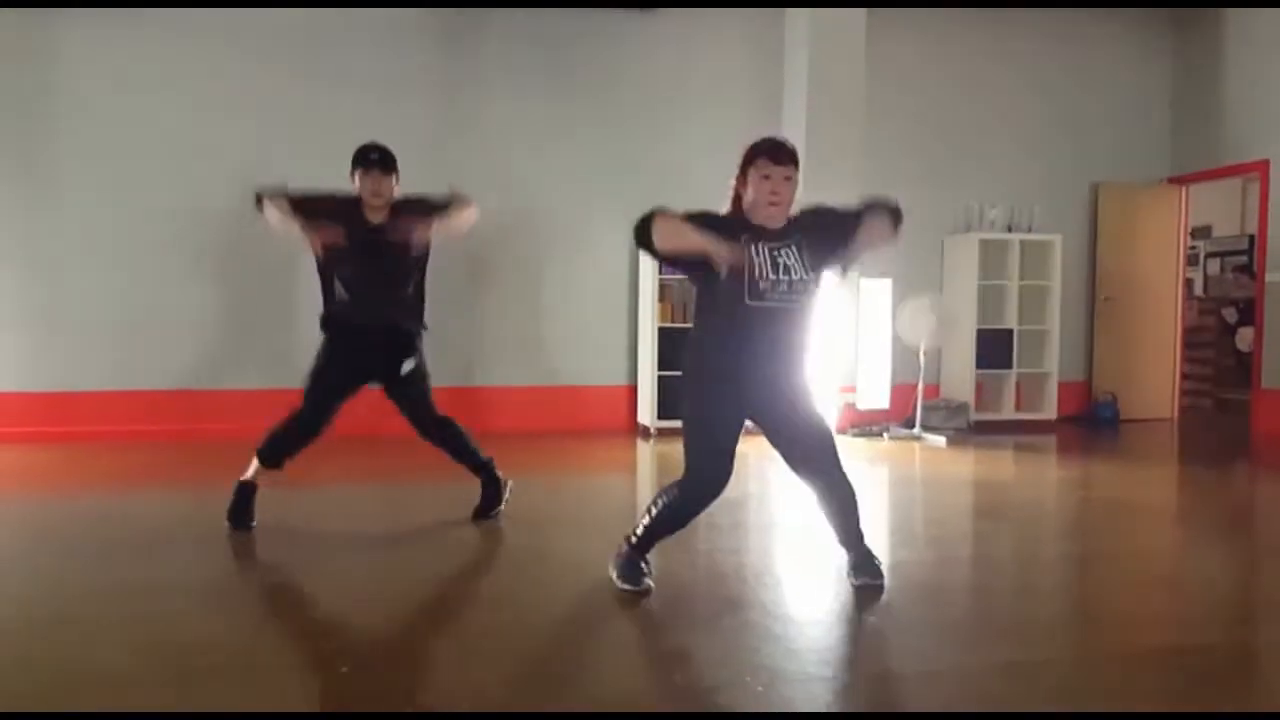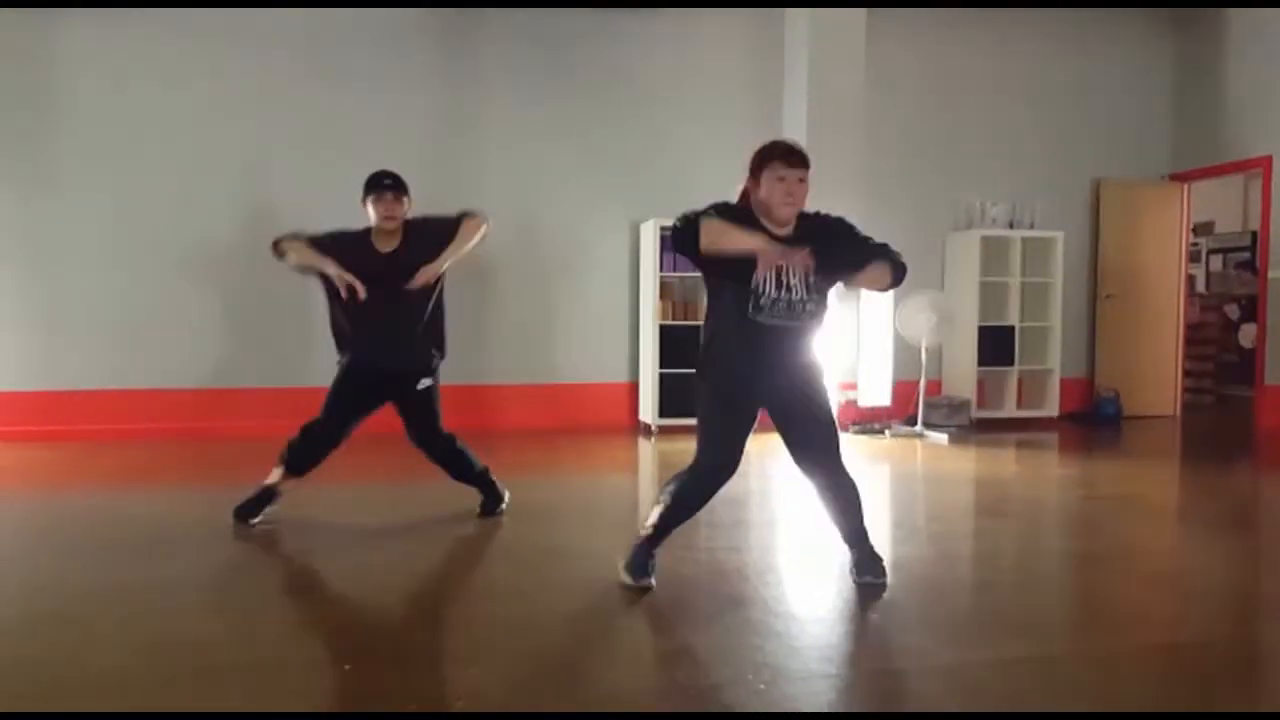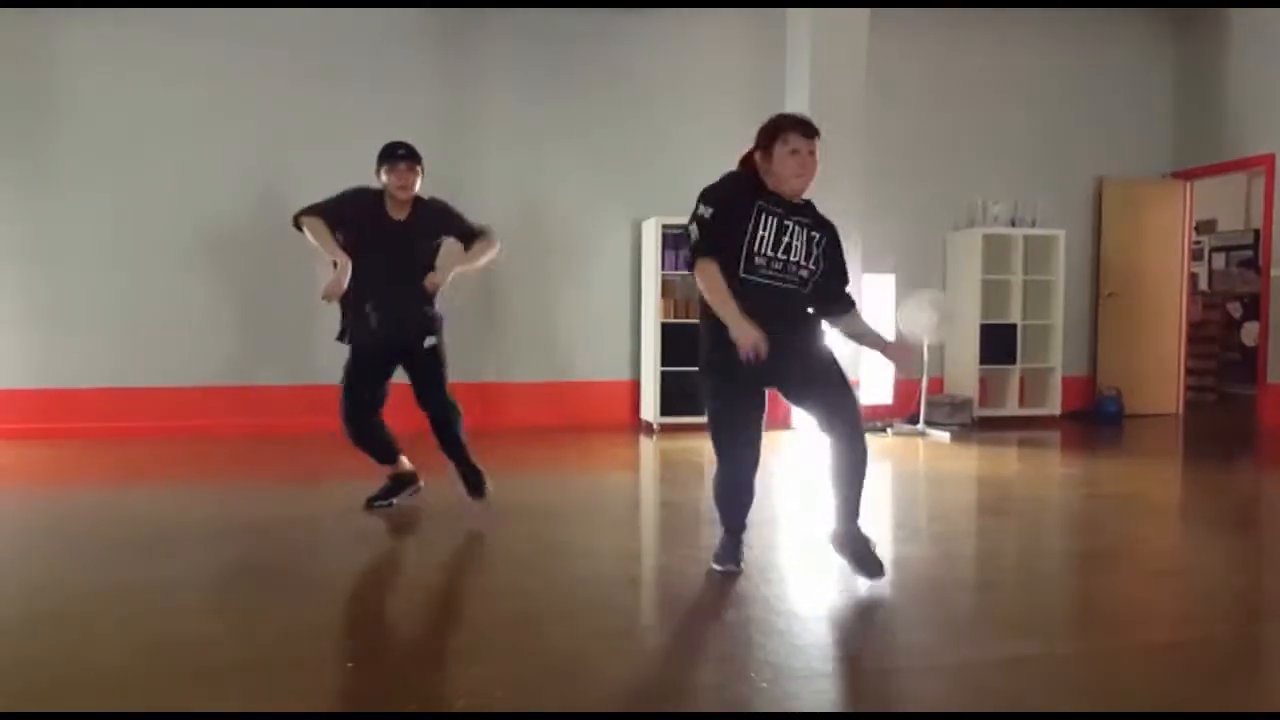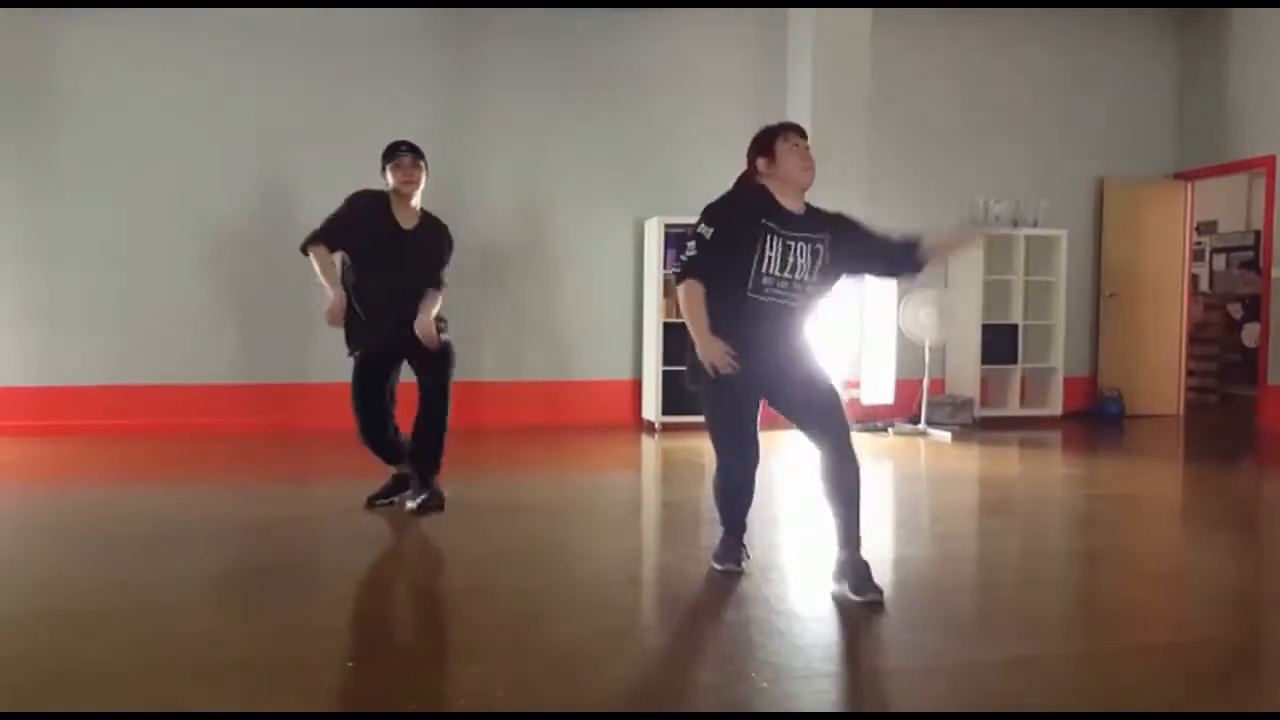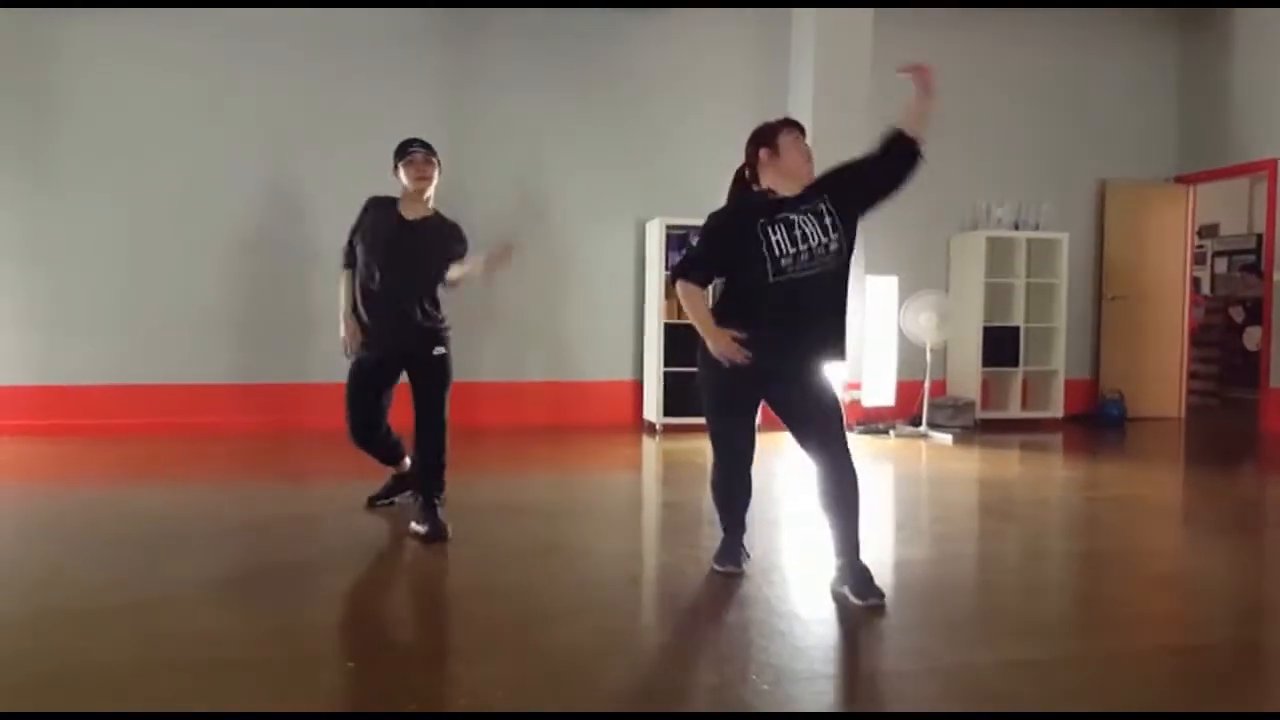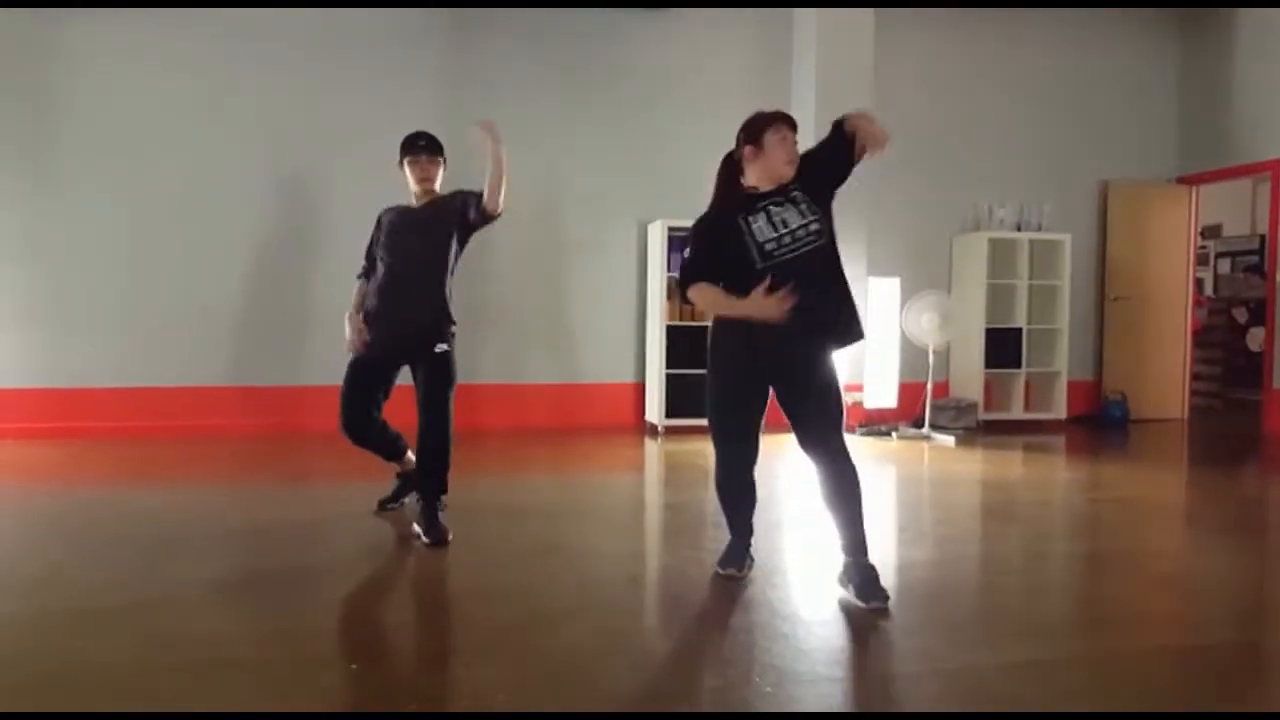
dt=0.2s
person 1, frame 1
left shoulder: (814, 227)
right shoulder: (719, 232)
left elbow: (882, 217)
right elbow: (652, 230)
left wrist: (870, 234)
right wrist: (710, 247)
left hip: (782, 384)
right hip: (716, 380)
left knee: (826, 473)
right knee: (704, 481)
left ankle: (860, 553)
right ankle: (633, 549)
person 1, frame 2
left shoulder: (828, 233)
right shoulder: (729, 224)
left elbow: (891, 266)
right elbow: (687, 231)
left wrist: (863, 277)
right wrist: (760, 244)
left hip: (795, 373)
right hip: (731, 371)
left knee: (827, 468)
right knee: (712, 468)
left ankle: (862, 549)
right ankle: (646, 542)
person 1, frame 3
left shoulder: (821, 227)
right shoulder: (732, 195)
left elbow: (837, 307)
right elbow: (703, 257)
left wrist: (881, 345)
right wrist: (736, 323)
left hip: (799, 346)
right hip: (731, 347)
left knee: (847, 426)
right knee: (737, 454)
left ankle: (847, 530)
right ankle: (731, 537)
person 1, frame 4
left shoulder: (833, 229)
right shoulder: (734, 212)
left elbow: (896, 256)
right elbow: (691, 273)
left wrist: (961, 236)
right wrist: (702, 338)
left hip: (787, 355)
right hip: (726, 359)
left knee: (838, 448)
right knee: (737, 459)
left ankle: (850, 560)
right ankle: (732, 538)
person 1, frame 5
left shoulder: (835, 195)
right shoulder: (735, 219)
left elbow: (897, 155)
right elbow: (689, 278)
left wrist: (923, 97)
right wrist: (709, 333)
left hip: (800, 361)
right hip: (733, 356)
left knee: (833, 455)
right knee: (733, 457)
left ankle: (849, 564)
right ankle: (732, 540)
person 1, frame 6
left shoulder: (811, 181)
right shoulder: (720, 219)
left elbow: (847, 139)
right elbow: (693, 286)
left wrist: (863, 128)
right wrist: (745, 306)
left hip: (806, 353)
right hip: (740, 353)
left knee: (831, 454)
right knee: (734, 458)
left ankle: (857, 562)
right ankle: (740, 543)
person 2, frame 1
left shoulder: (415, 212)
right shoulder: (333, 211)
left elbow: (467, 209)
right elbow: (269, 202)
left wrist: (435, 230)
right wrist: (301, 229)
left hip: (399, 338)
right hip: (347, 335)
left knee: (425, 419)
right knee: (314, 416)
left ankle: (491, 478)
right ankle: (250, 482)
person 2, frame 2
left shoulder: (426, 235)
right shoulder: (346, 245)
left elbow: (476, 221)
right elbow: (285, 246)
left wrist: (440, 263)
right wrist: (330, 267)
left hip: (415, 363)
right hip: (362, 362)
left knee: (429, 436)
right knee: (326, 428)
left ankle: (488, 485)
right ankle: (272, 485)
person 2, frame 3
left shoulder: (433, 213)
right shoulder: (359, 204)
left elbow: (486, 243)
right elbow: (307, 218)
left wrist: (450, 268)
right wrist: (340, 259)
left hip: (419, 328)
right hip: (369, 331)
left knee: (435, 399)
right knee: (359, 415)
left ankle: (464, 464)
right ankle: (401, 473)
person 2, frame 4
left shoulder: (436, 232)
right shoulder: (361, 207)
left elbow: (433, 286)
right elbow: (315, 244)
left wrist: (427, 315)
right wrist: (335, 290)
left hip: (419, 328)
right hip: (372, 333)
left knee: (437, 383)
right knee: (371, 418)
left ankle: (425, 480)
right ankle: (404, 472)
person 2, frame 5
left shoulder: (448, 231)
right shoulder: (375, 211)
left elbow: (451, 273)
right elbow: (352, 264)
left wrist: (480, 266)
right wrist: (348, 318)
left hip: (426, 335)
right hip: (377, 340)
left knee: (430, 416)
right knee: (363, 425)
left ankle: (428, 505)
right ankle: (403, 472)
person 2, frame 6
left shoulder: (455, 206)
right shoulder: (388, 218)
left elbow: (491, 208)
right elbow: (368, 274)
left wrist: (495, 149)
right wrist: (353, 314)
left hip: (430, 330)
right hip: (378, 331)
left knee: (435, 415)
right knee: (355, 416)
left ankle: (431, 508)
right ankle: (409, 467)
